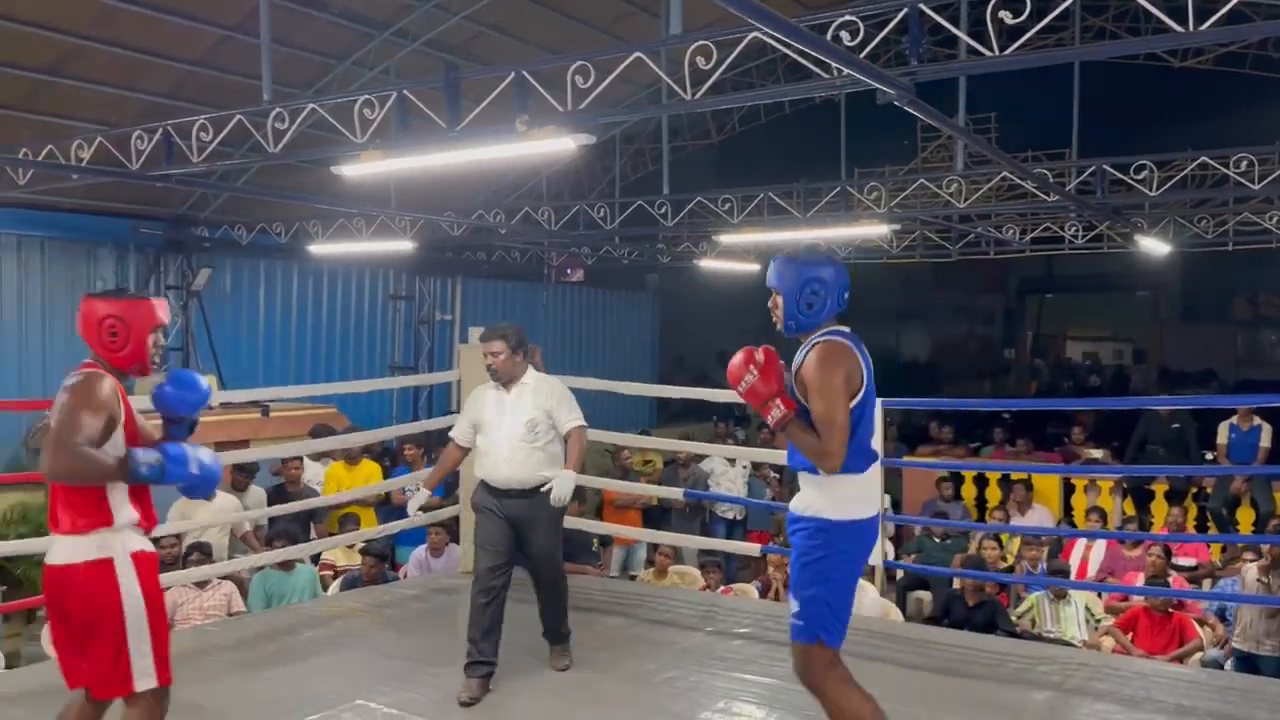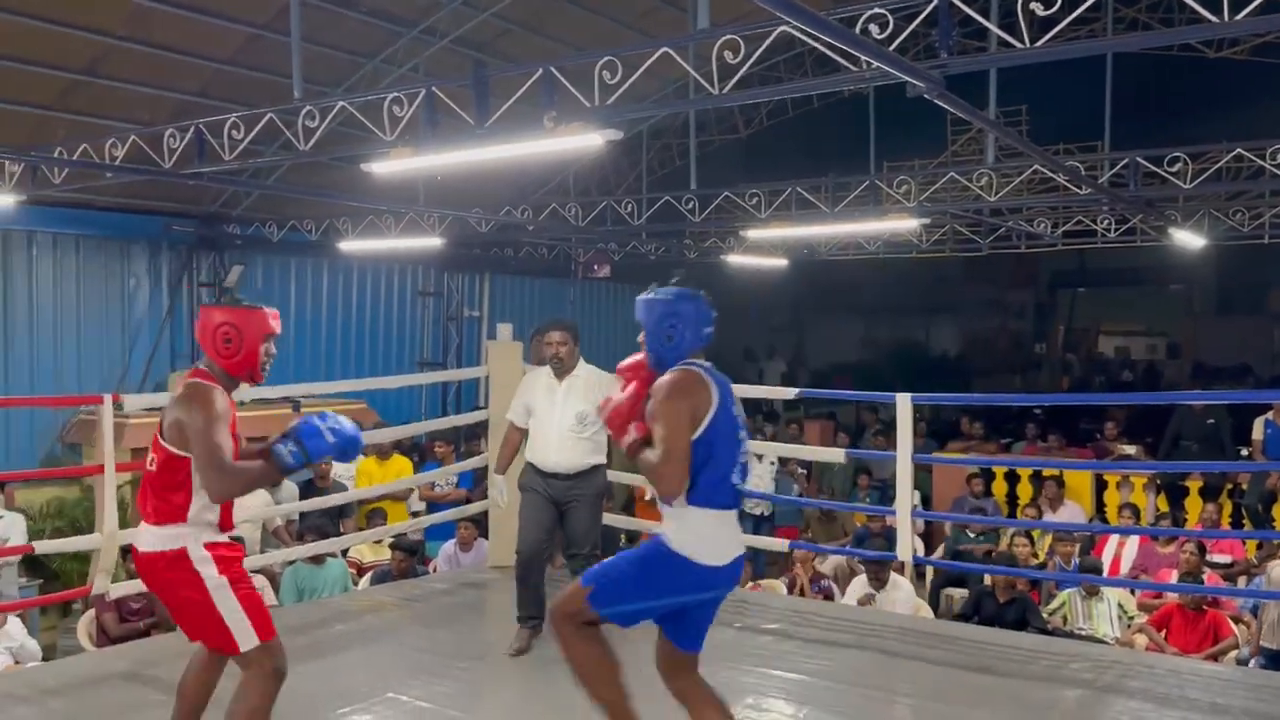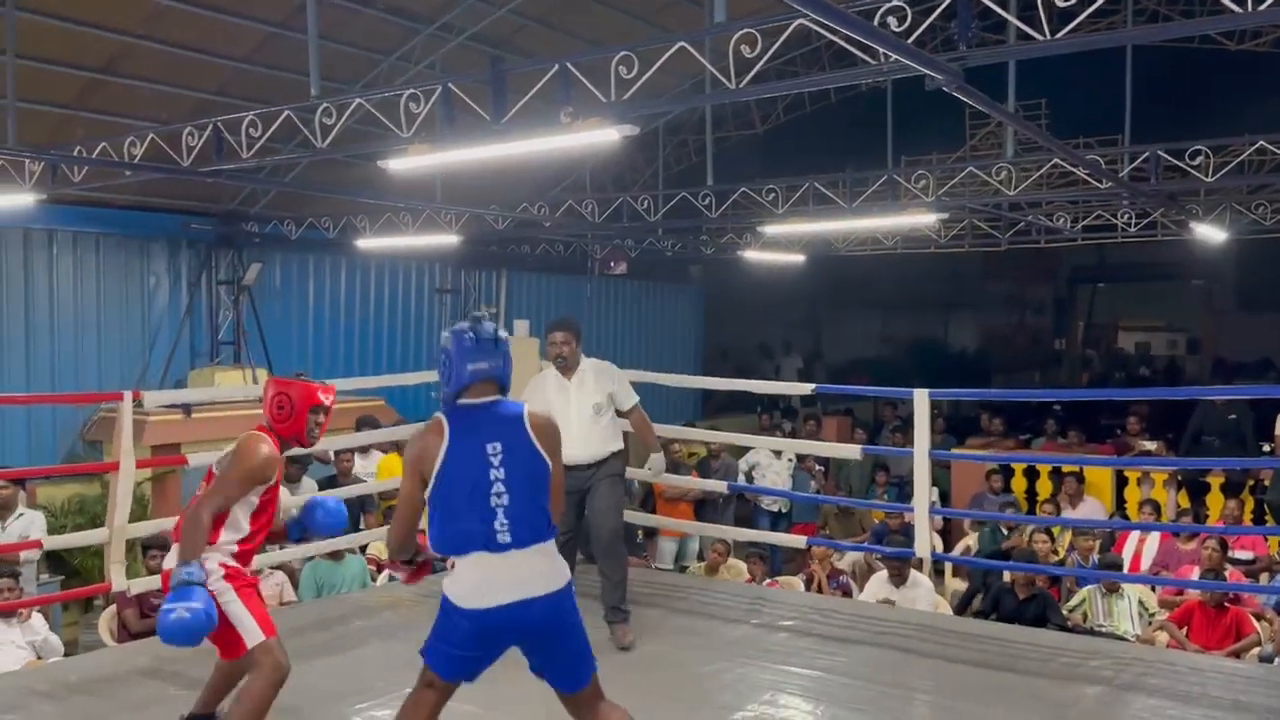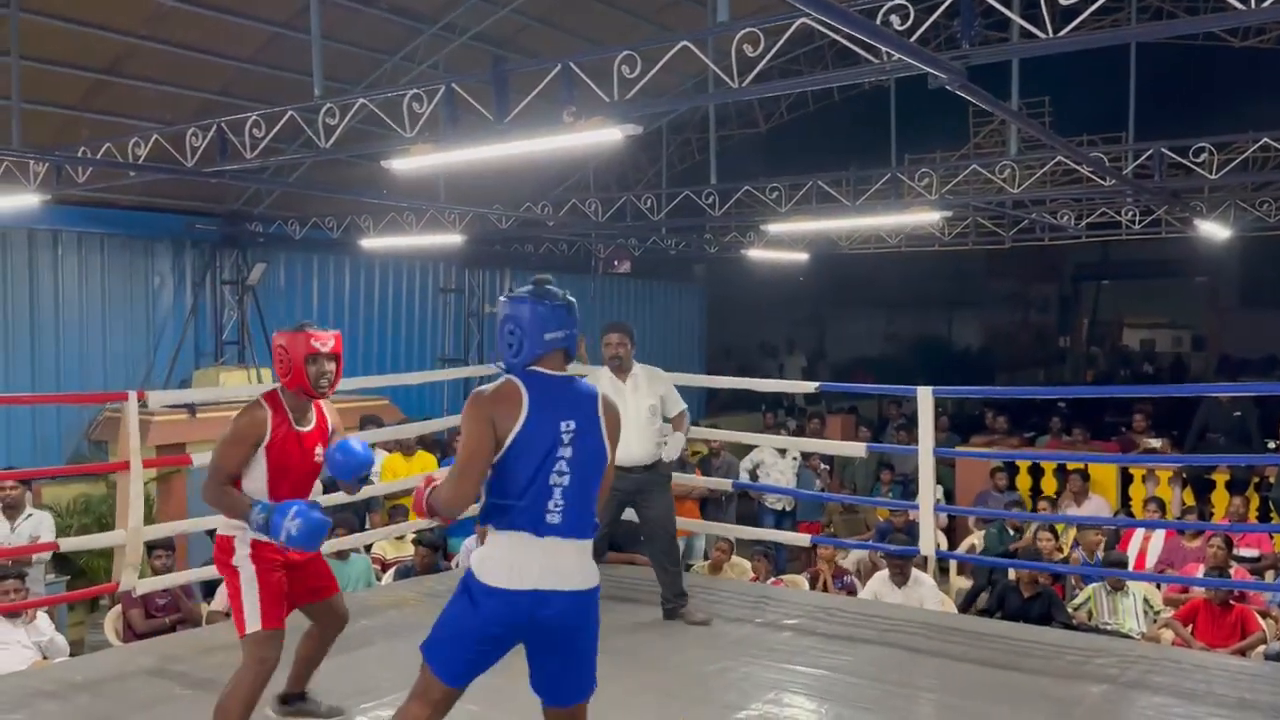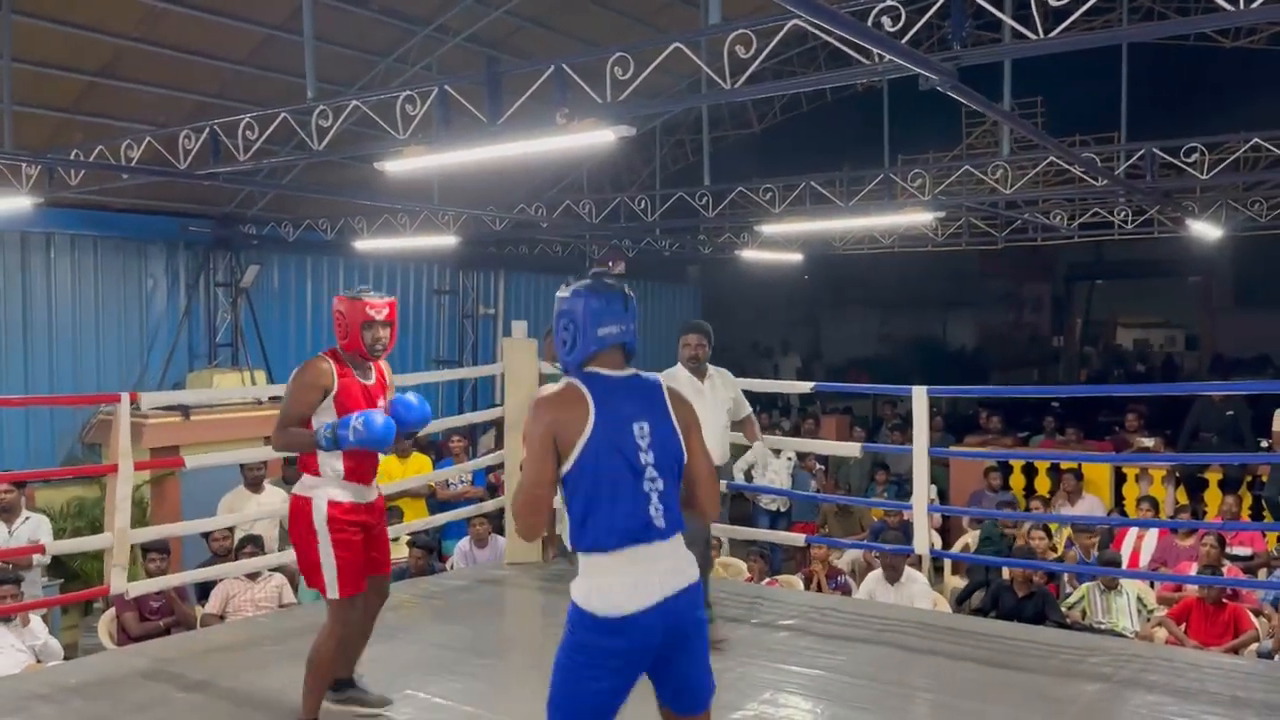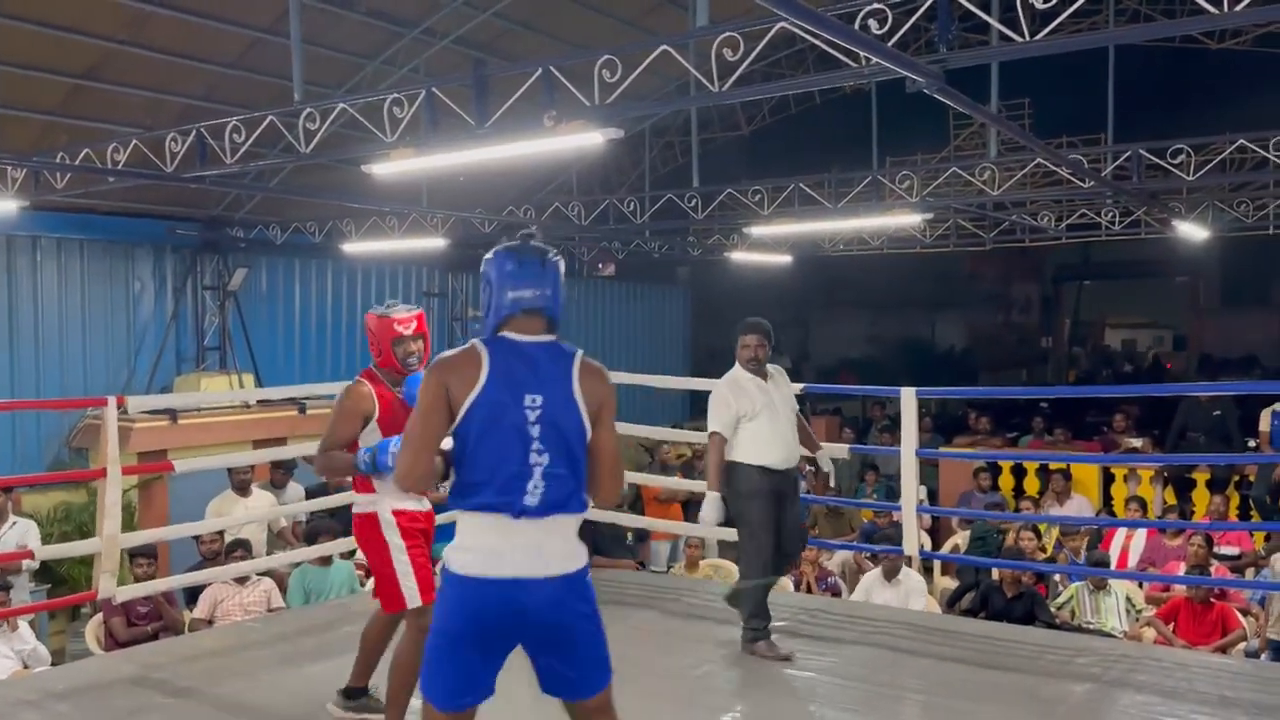
dt=0.4s
person 1, frame 1
left shoulder: (825, 356)
right shoulder: (834, 347)
left elbow: (830, 455)
left wrist: (773, 406)
right wrist: (778, 401)
left hip: (833, 522)
right hip: (829, 516)
left knee: (818, 669)
right knee: (814, 658)
person 1, frame 2
left shoulder: (677, 386)
right shoulder: (711, 384)
left elbow: (671, 482)
left wrist: (629, 434)
right wrist: (647, 407)
left hip: (685, 553)
right hip: (722, 556)
left knee: (567, 614)
right knee: (679, 670)
person 1, frame 3
left shoulder: (430, 437)
right shoulder: (541, 424)
left elbow: (399, 537)
right elbow: (555, 514)
left wrist: (407, 563)
left hip: (478, 602)
right hip: (547, 592)
person 1, frame 4
left shoulder: (491, 401)
right shoulder: (605, 410)
left elbow: (455, 499)
left wrist: (430, 498)
left hip: (498, 583)
right hip: (574, 589)
person 1, frame 5
left shoulder: (557, 407)
right shoulder: (672, 402)
left elbow: (530, 524)
right elbow: (707, 507)
left wrist: (535, 470)
left hip: (609, 608)
right hip: (680, 594)
person 1, frame 6
left shoulder: (454, 369)
right shoulder: (590, 378)
left elbow: (410, 478)
right elbow: (608, 494)
left wrist: (459, 451)
left hip: (476, 578)
right hip: (559, 579)
person 2, frame 1
left shoulder: (97, 389)
right shoulder: (96, 387)
right elbow: (56, 463)
left wrist: (177, 428)
right wrist: (155, 464)
left hip: (71, 562)
right hip: (109, 564)
person 2, frame 2
left shoulder: (206, 394)
right shoulder: (202, 401)
left elbow: (224, 463)
right elbow: (222, 485)
left wrist: (279, 446)
right wrist: (295, 454)
left hip: (174, 545)
right hip: (184, 551)
left knee: (219, 644)
right knee: (266, 664)
person 2, frame 3
left shoulder: (268, 451)
right shoulder: (259, 451)
right elbow: (200, 509)
right wrist: (189, 576)
left hip: (231, 567)
right hip: (210, 570)
left knee: (250, 650)
right knee: (272, 664)
person 2, frame 4
left shoulder: (325, 413)
right shoulder: (258, 418)
left elbow: (335, 481)
right elbow: (213, 488)
left wrist: (349, 469)
right wrist: (269, 515)
left hip: (297, 543)
right hip: (252, 546)
left knee: (333, 616)
right knee: (262, 657)
person 2, frame 5
left shoulder: (382, 370)
right shoulder: (319, 372)
right elbow: (280, 435)
left wrist: (401, 426)
right wrist: (337, 435)
left hip: (365, 500)
right hip: (325, 503)
left knee: (374, 593)
right knee: (344, 613)
left ankle: (343, 683)
person 2, frame 6
left shoulder: (417, 383)
right shoulder: (361, 394)
right elbow: (325, 463)
right wrist: (373, 458)
left hip: (414, 512)
right hip: (386, 518)
left knee: (392, 610)
right knee: (421, 622)
person 3, frame 1
left shoulder: (551, 389)
right shoulder: (479, 396)
left elbow: (576, 432)
right elbow: (457, 446)
left wrist: (569, 472)
right wrist: (427, 487)
left hip: (540, 499)
right hip: (492, 499)
left knee: (548, 575)
right knee: (488, 581)
left ankle: (558, 640)
right ankle: (479, 670)
person 3, frame 2
left shoulder: (600, 382)
right shoulder: (532, 381)
right elbow: (516, 429)
right wrist: (498, 473)
left hip: (584, 483)
right hip: (538, 480)
left knee: (583, 557)
right knee: (530, 552)
right ankle: (529, 623)
person 3, frame 3
left shoulder: (606, 372)
right shoulder: (539, 384)
left elbow: (634, 413)
left wrist: (655, 450)
left hip: (605, 470)
right hip: (560, 475)
left knee: (609, 540)
right knee: (560, 544)
left ankle: (618, 618)
person 3, frame 4
left shoulder: (656, 378)
right shoulder: (590, 385)
left elbow: (680, 413)
left wrist: (678, 436)
left hip: (653, 473)
left knee: (664, 540)
left ankle: (676, 604)
person 3, frame 5
left shoulder: (725, 379)
right shoulder: (665, 383)
left elbow: (745, 417)
left wrist: (758, 444)
left knee: (693, 542)
right knee: (697, 541)
person 3, frame 6
left shoulder: (779, 376)
right shoulder: (728, 388)
left elbow: (794, 418)
right elbow: (716, 442)
left wrist: (818, 451)
right wrist: (713, 494)
left hip: (784, 476)
right hip: (748, 477)
left knee: (792, 546)
right knee: (757, 555)
left ankle: (744, 595)
right ankle: (755, 635)
